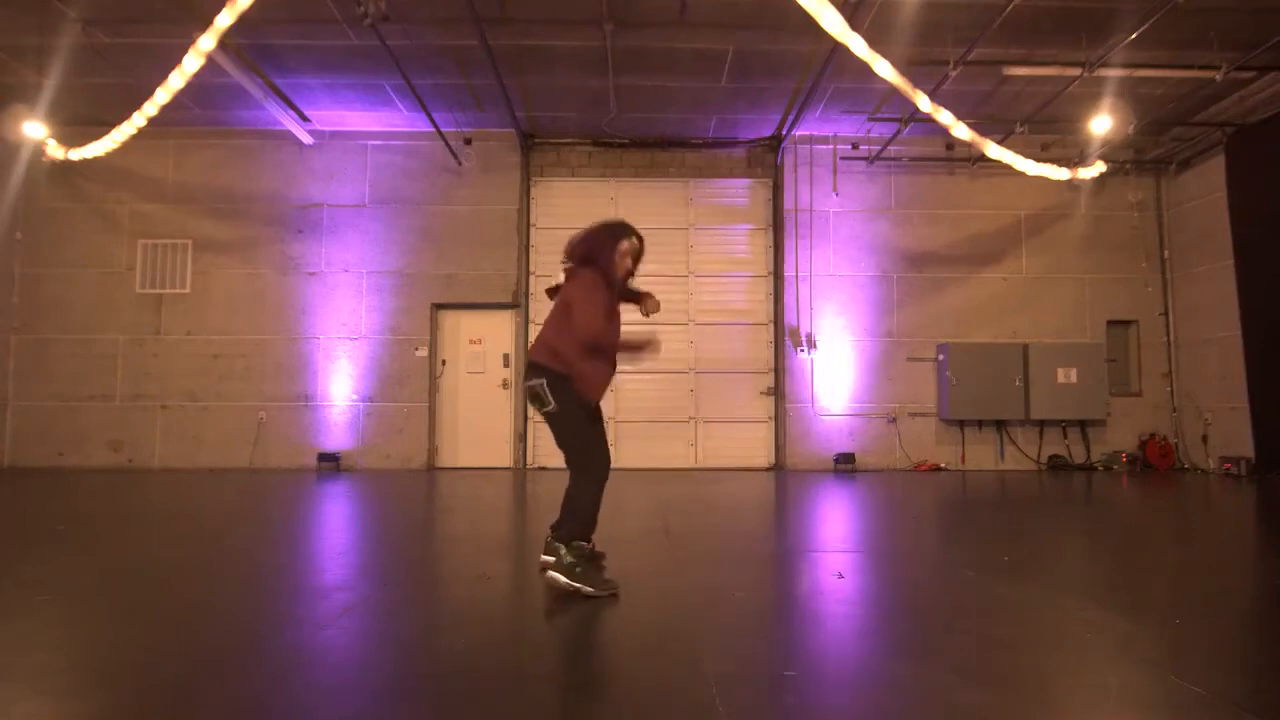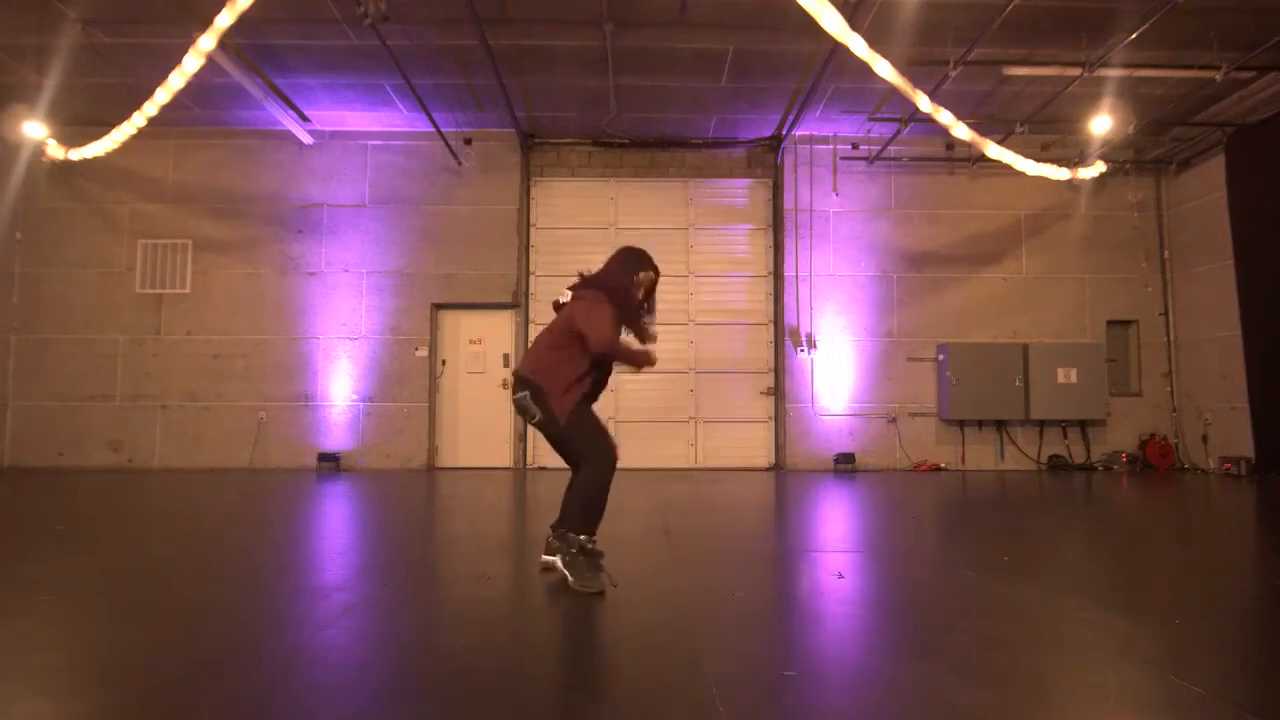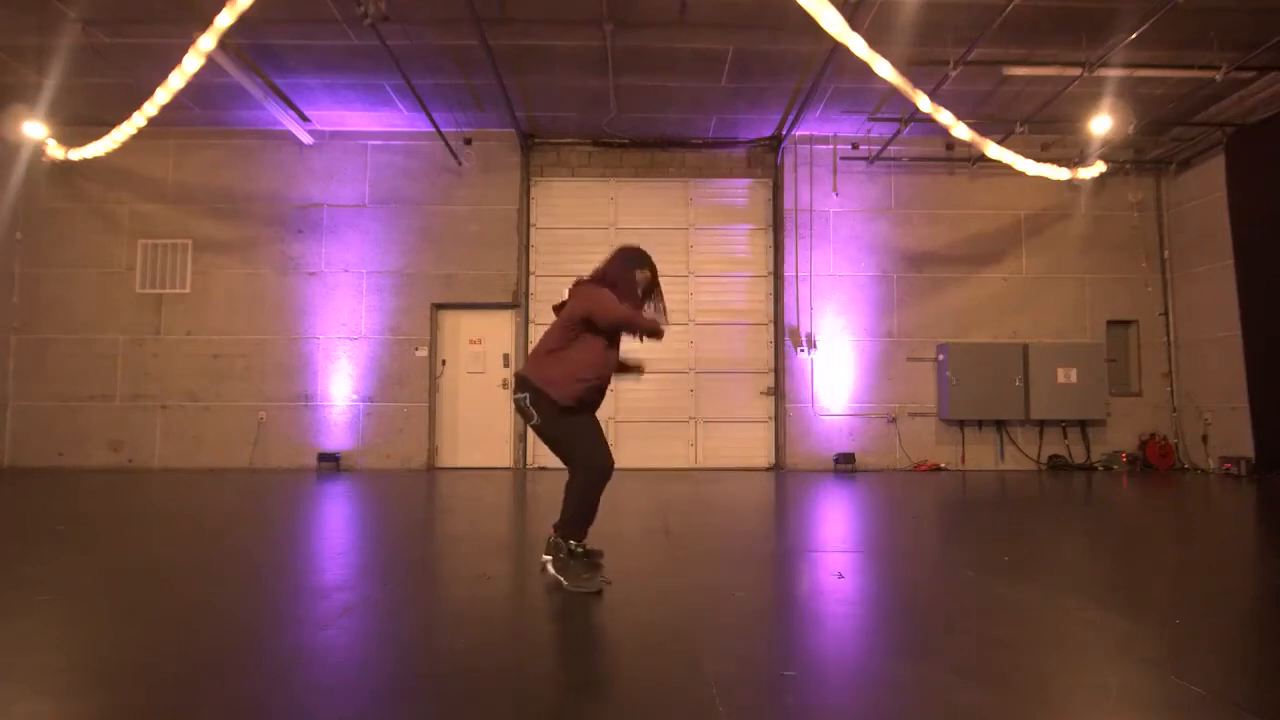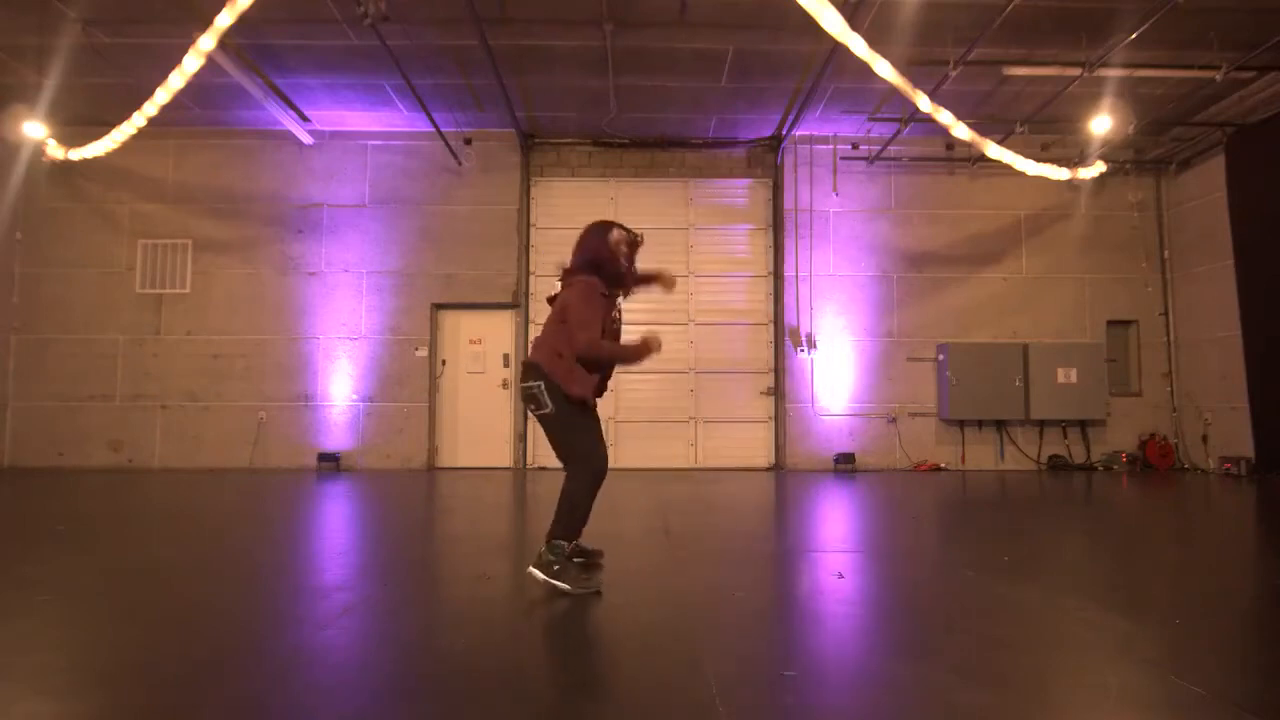
dt=0.2s
person 1, frame 1
left shoulder: (599, 287)
right shoulder: (588, 282)
left elbow: (611, 313)
right elbow: (592, 335)
left wrist: (643, 297)
right wrist: (636, 345)
left hip: (573, 383)
right hip: (555, 381)
left knee: (593, 465)
right knee: (592, 465)
left ankle: (559, 543)
right ankle: (571, 558)
person 1, frame 2
left shoulder: (608, 302)
right shoulder: (594, 303)
right elbow: (602, 343)
left wrist: (641, 329)
right wrist: (640, 357)
left hip: (563, 393)
right hip: (542, 392)
left knee: (590, 464)
right knee: (600, 458)
left ankle: (560, 543)
right ankle: (574, 547)
person 1, frame 3
left shoulder: (601, 305)
right shoulder: (593, 296)
right elbow: (622, 315)
left wrist: (627, 365)
right wrist: (652, 325)
left hip: (567, 396)
right hip: (542, 393)
left knee: (594, 466)
right knee: (595, 465)
left ankle: (562, 544)
right ankle: (565, 553)
person 1, frame 4
left shoulder: (602, 285)
right shoulder: (585, 288)
left elbow: (624, 279)
right elbow: (589, 346)
left wrist: (654, 276)
right wrist: (637, 350)
left hip: (567, 386)
right hip: (550, 384)
left knee: (590, 465)
right knee: (590, 464)
left ankle: (564, 544)
right ankle: (553, 557)
